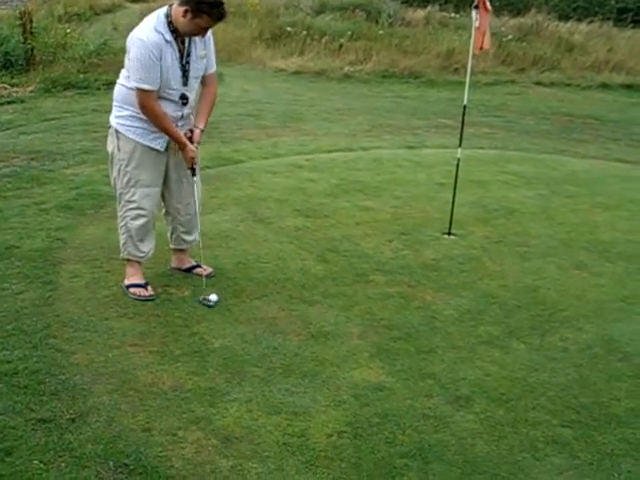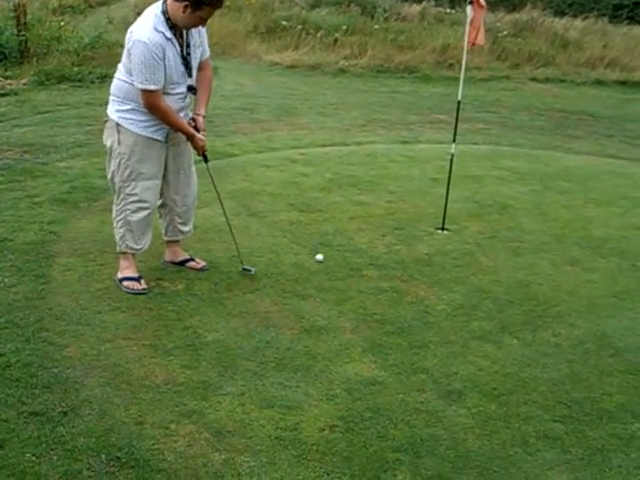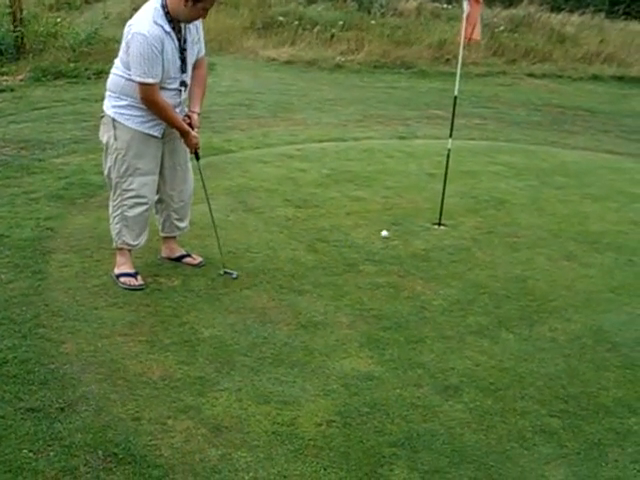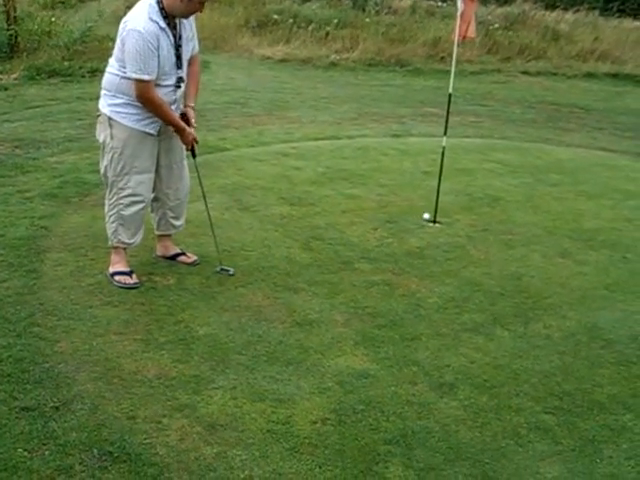
dt=0.3s
person 1, frame 1
left shoulder: (201, 34)
right shoulder: (147, 40)
left elbow: (209, 82)
right elbow: (147, 104)
left wrist: (198, 128)
right wrist: (182, 143)
left hip: (178, 128)
right hip: (138, 130)
left knee: (185, 196)
right knee: (139, 202)
left ankle: (180, 255)
right ankle: (133, 269)
person 1, frame 2
right shoulder: (147, 38)
left elbow: (204, 67)
right elbow: (152, 102)
left wrist: (199, 114)
right wrist: (190, 134)
left hip: (174, 120)
right hip: (136, 123)
left knee: (181, 189)
right knee: (137, 195)
left ankle: (173, 248)
right ankle: (126, 262)
person 1, frame 3
right shoulder: (146, 32)
left elbow: (198, 64)
right elbow: (149, 96)
left wrist: (193, 111)
right wrist: (185, 131)
left hip: (170, 116)
right hip: (132, 118)
left knee: (178, 185)
right knee: (134, 191)
left ankle: (170, 244)
right ankle: (123, 258)
person 1, frame 4
right shoulder: (142, 28)
left elbow: (192, 61)
right elbow: (144, 93)
left wrist: (189, 107)
right wrist: (181, 128)
left hip: (165, 115)
right hip: (127, 117)
left knee: (174, 183)
right knee: (130, 190)
left ankle: (165, 243)
right ankle: (118, 257)
